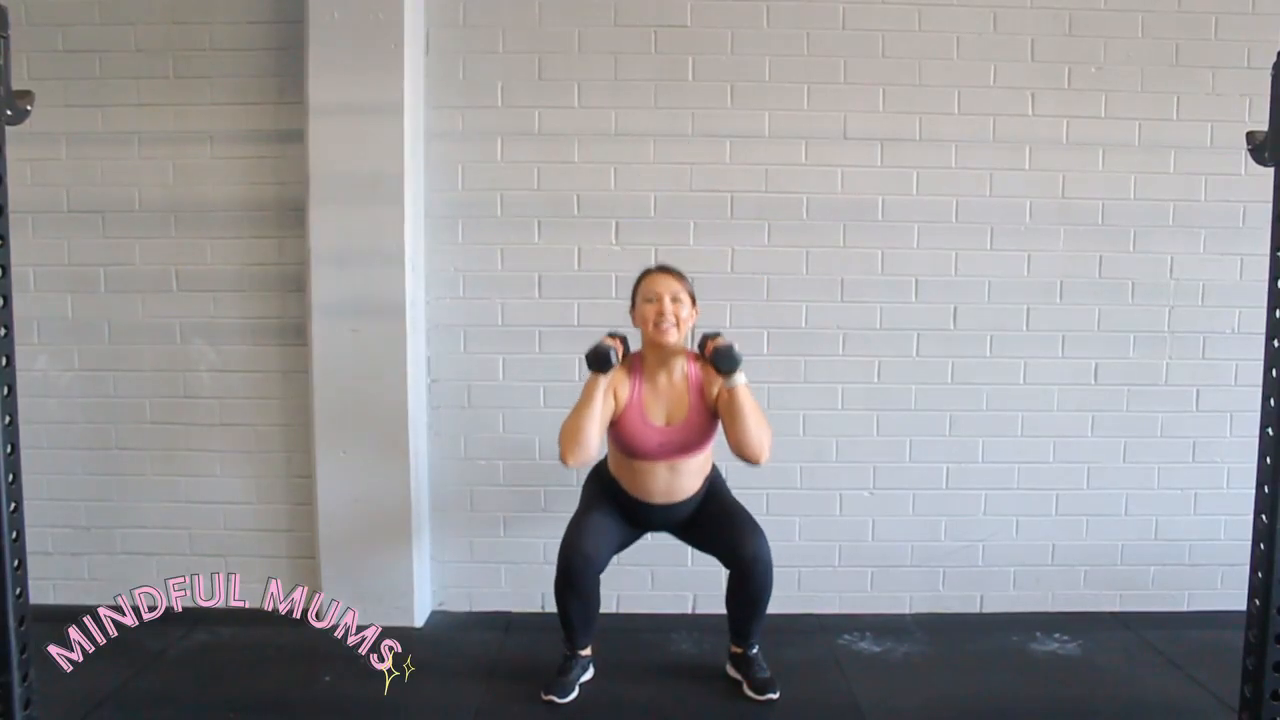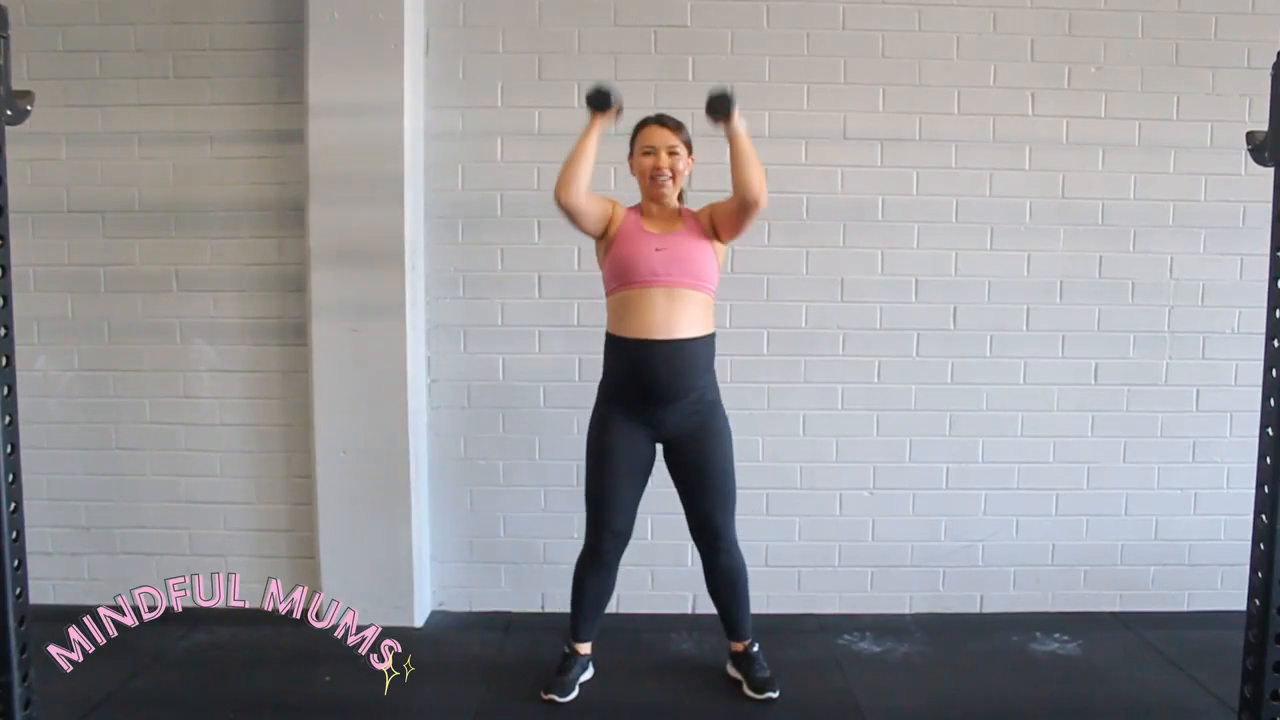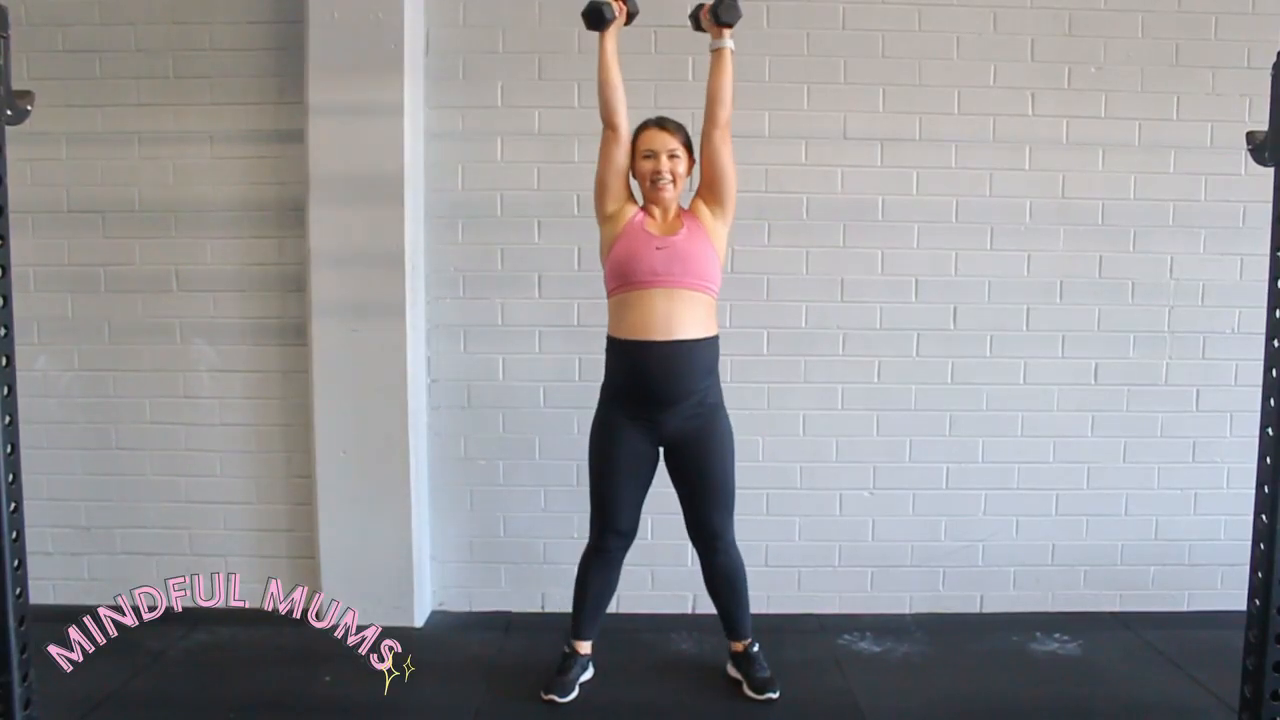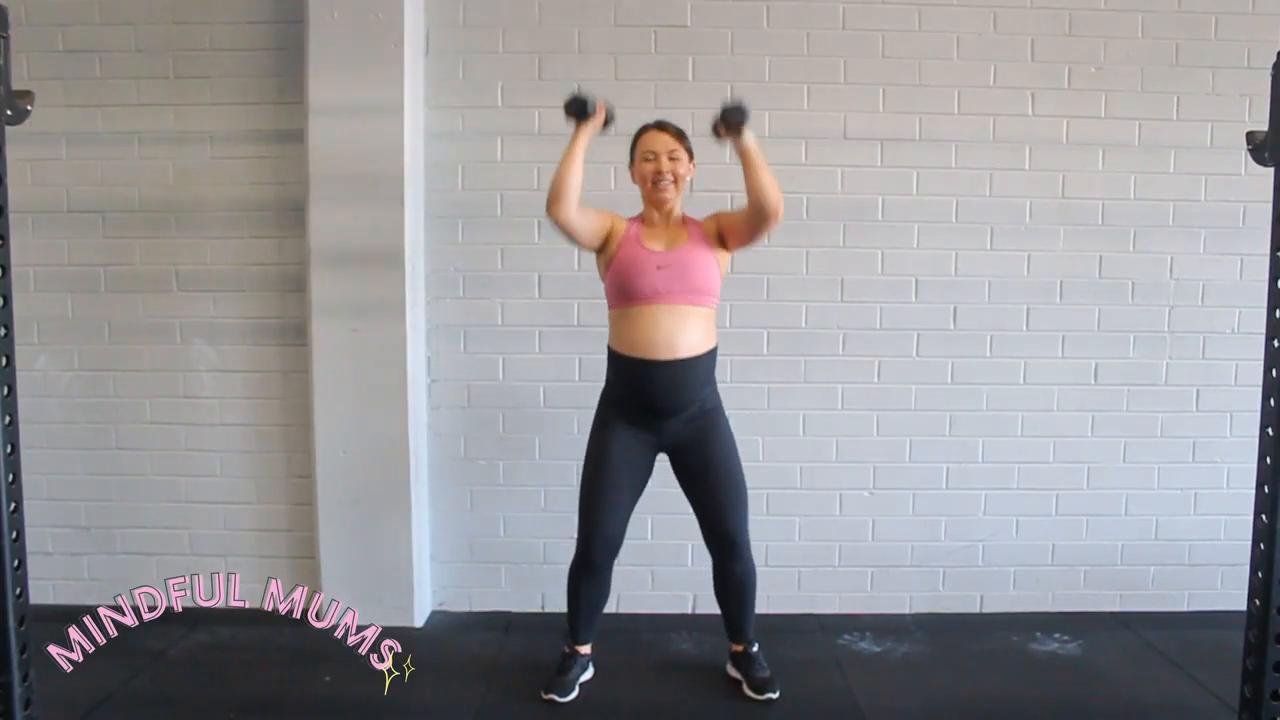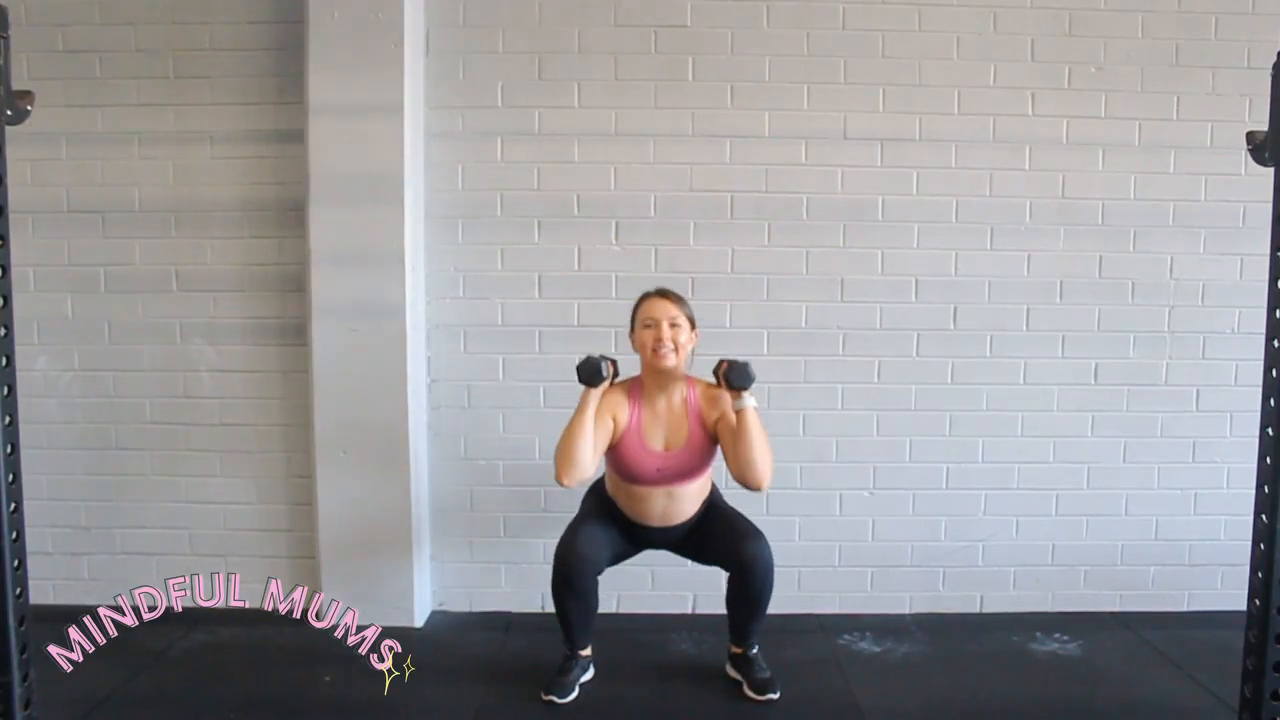
dt=0.4s
person 1, frame 1
left shoulder: (710, 377)
right shoulder: (617, 380)
left elbow: (757, 452)
right elbow: (573, 456)
left wrist: (734, 377)
right wrist: (598, 378)
left hip: (697, 498)
right hip: (618, 498)
left knee: (753, 555)
right knee: (577, 557)
left ankle: (744, 653)
right ankle: (578, 656)
person 1, frame 2
left shoulder: (710, 222)
right shoulder: (614, 221)
left elbow: (755, 196)
right elbow: (567, 195)
left wrist: (732, 126)
right wrist: (596, 125)
left hip: (695, 398)
right hip: (624, 398)
left knee: (717, 537)
right knee: (605, 537)
left ankle: (743, 651)
right ankle: (578, 655)
person 1, frame 3
left shoulder: (709, 218)
right shoulder: (618, 218)
left elbow: (719, 125)
right elbow: (613, 123)
left hip: (698, 401)
right hip: (626, 402)
left knee: (715, 537)
right knee: (610, 535)
left ankle: (743, 651)
right ankle: (579, 654)
person 1, frame 4
left shoulder: (713, 234)
right shoulder: (613, 234)
left elbow: (771, 210)
right elbow: (560, 208)
left wrist: (742, 140)
right wrist: (584, 134)
left hip: (698, 407)
right hip: (625, 409)
left knee: (731, 539)
right knee: (596, 542)
left ankle: (744, 651)
right ankle: (578, 655)
person 1, frame 5
left shoulder: (714, 402)
right shoulder: (612, 402)
left elbow: (757, 477)
right elbow: (568, 474)
left wrist: (744, 401)
right wrist: (590, 397)
left hip: (696, 516)
right hip: (617, 516)
left knee: (755, 557)
right knee: (574, 560)
left ankle: (744, 654)
right ankle: (578, 656)
